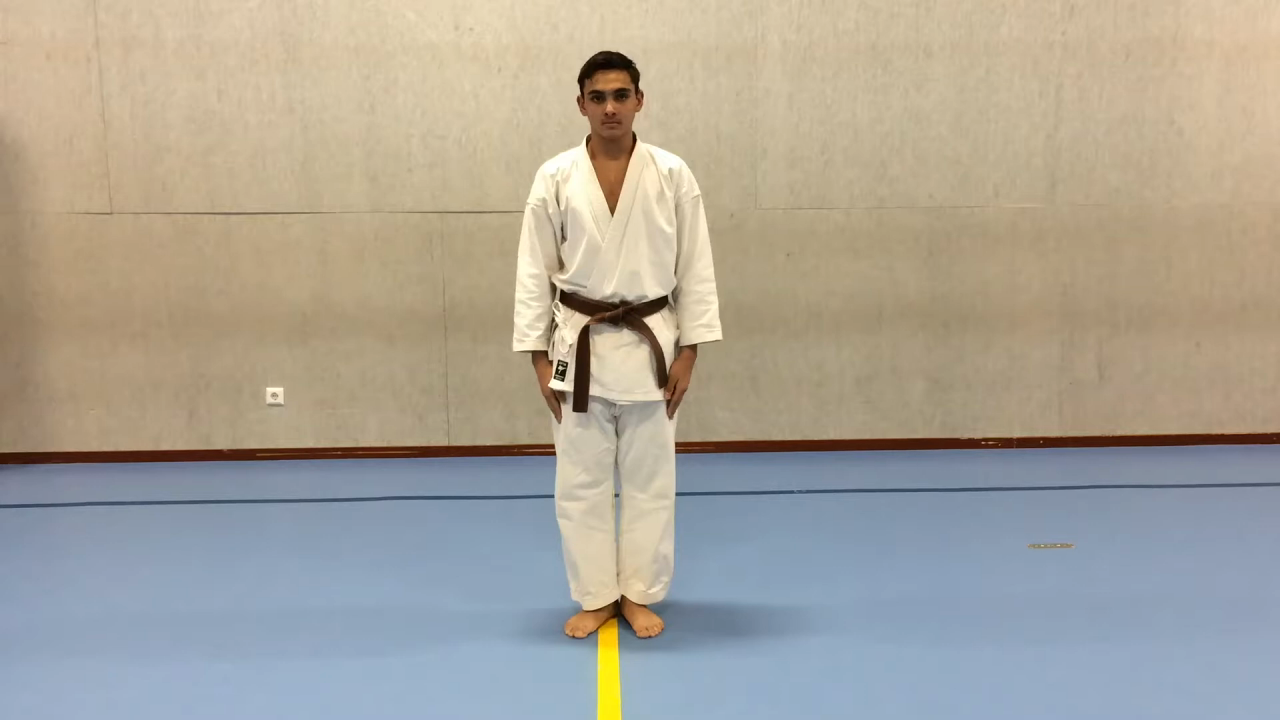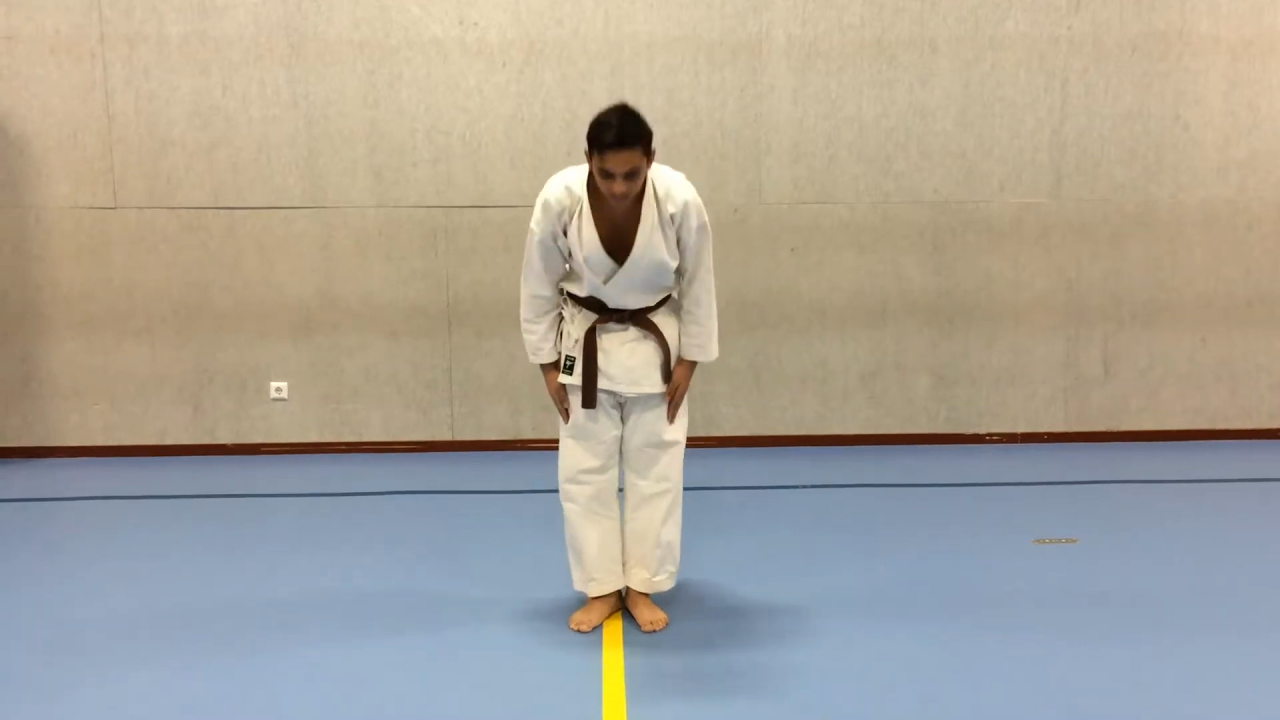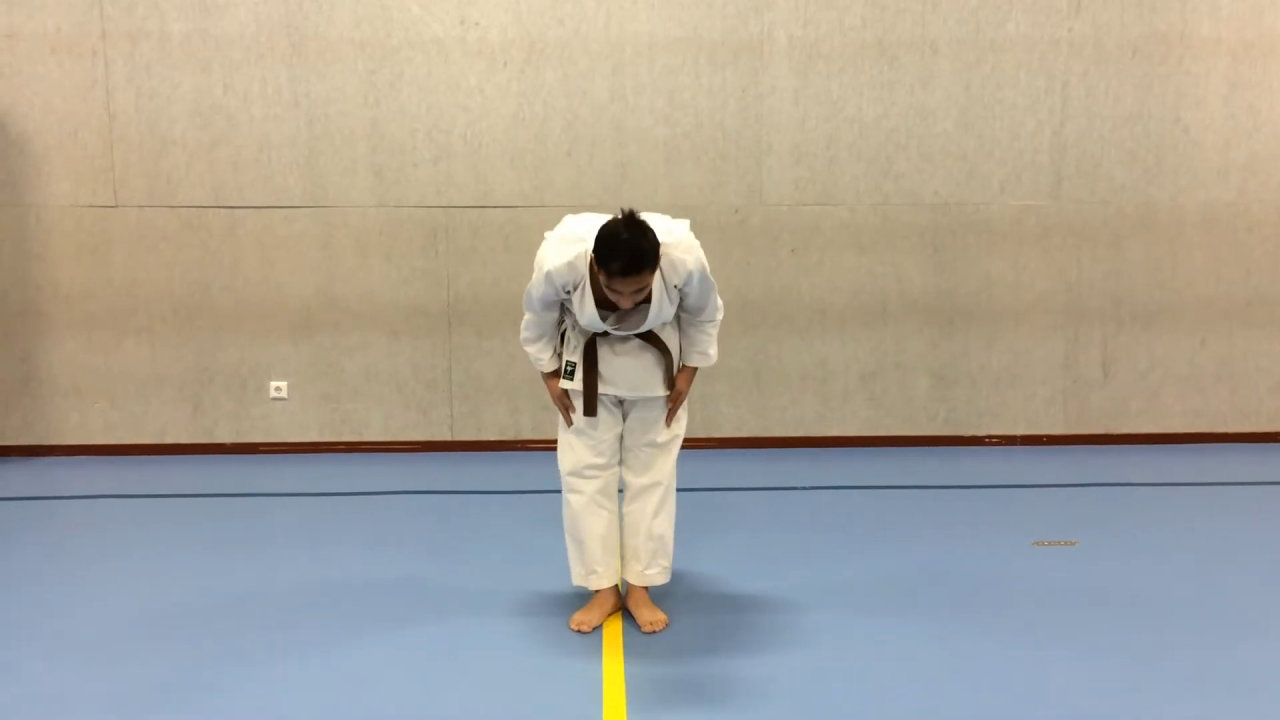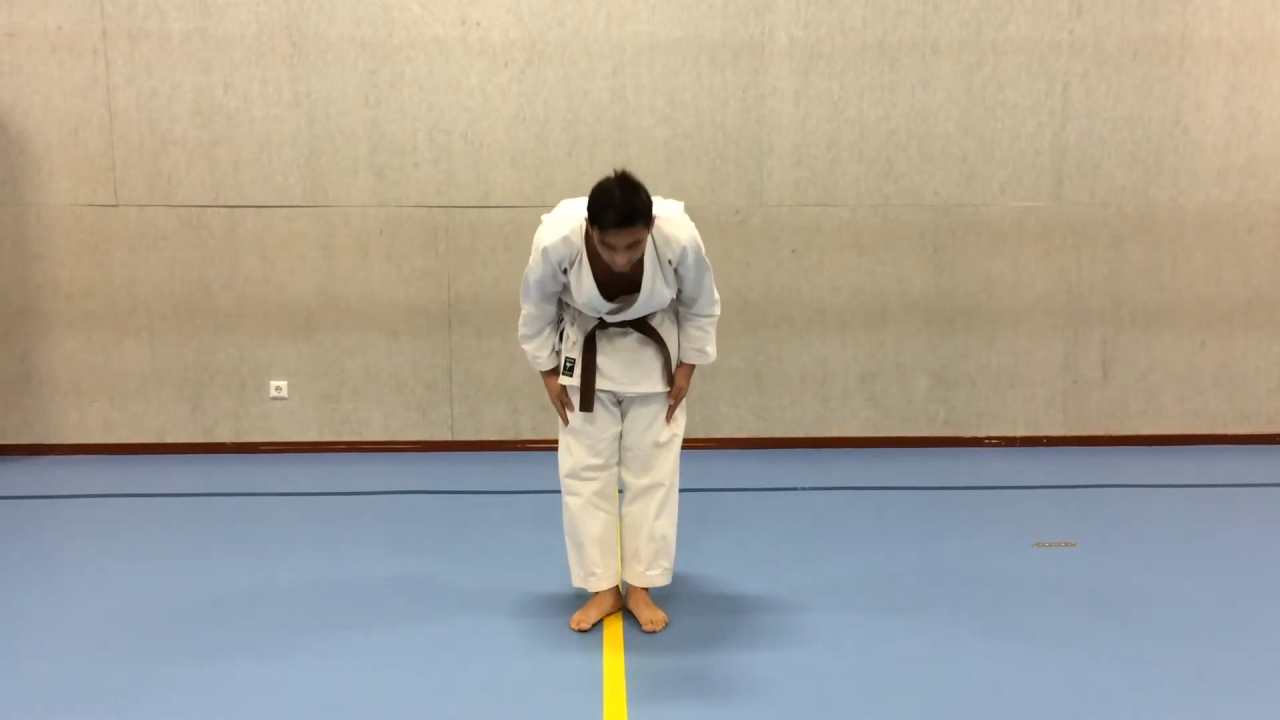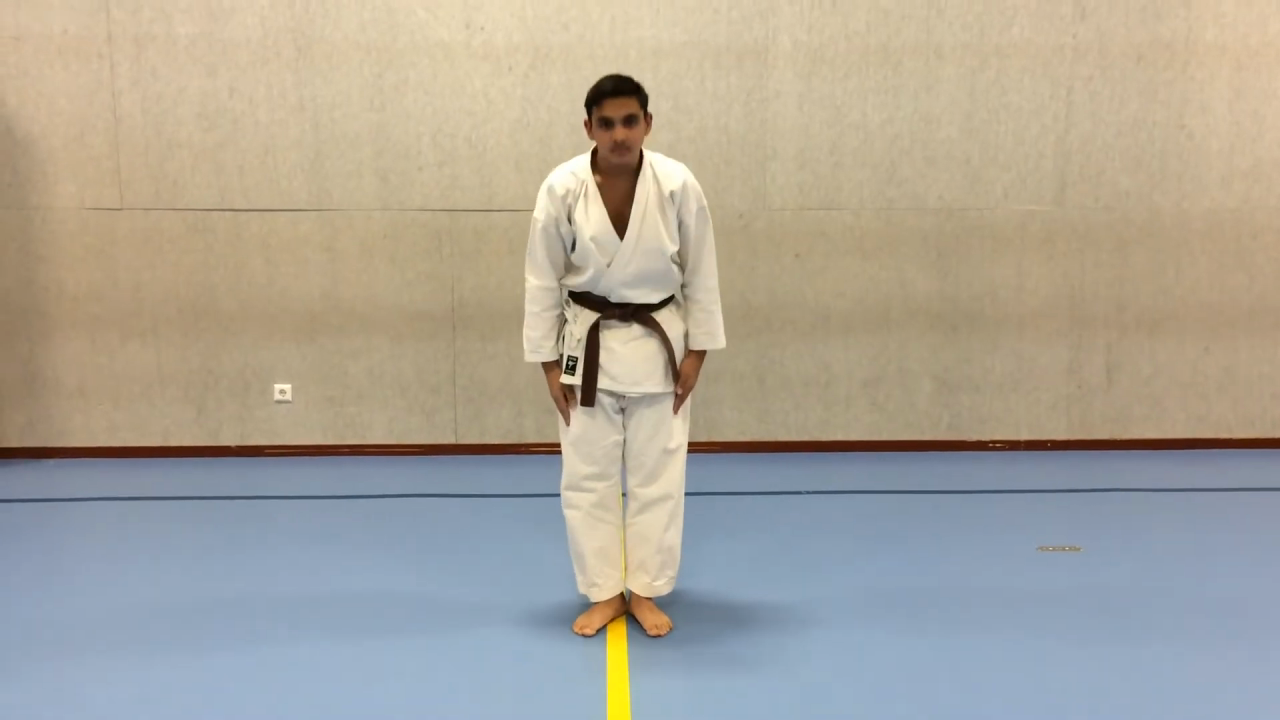
dt=0.4s
person 1, frame 1
left shoulder: (671, 174)
right shoulder: (555, 177)
left elbow: (695, 269)
right elbow: (534, 272)
left wrist: (688, 353)
right wrist: (540, 358)
left hip: (648, 345)
right hip: (580, 345)
left knee: (650, 480)
right knee: (581, 482)
left ankle: (639, 594)
right ankle: (595, 597)
person 1, frame 2
left shoulder: (680, 200)
right shoulder: (557, 200)
left elbow: (698, 287)
right elbow: (539, 287)
left wrist: (688, 361)
right wrist: (548, 364)
left hip: (656, 341)
right hip: (586, 341)
left knee: (655, 469)
right knee: (585, 469)
left ankle: (642, 587)
right ankle: (601, 588)
person 1, frame 3
left shoulder: (686, 258)
right shoulder: (558, 261)
left elbow: (705, 313)
right elbow: (538, 318)
left wrist: (688, 371)
right wrist: (551, 376)
left hip: (656, 353)
right hip: (587, 353)
left knee: (652, 468)
right knee: (585, 468)
left ankle: (640, 587)
right ankle: (602, 588)
person 1, frame 4
left shoulder: (679, 236)
right shoulder: (555, 240)
left elbow: (701, 306)
right elbow: (537, 309)
left wrist: (687, 368)
right wrist: (548, 373)
left hip: (654, 348)
right hip: (585, 350)
left knee: (653, 469)
right knee: (585, 469)
left ankle: (640, 587)
right ankle: (602, 587)
person 1, frame 5
left shoulder: (678, 185)
right shoulder: (561, 188)
left elbow: (701, 275)
right elbow: (542, 280)
left wrist: (696, 352)
right wrist: (549, 362)
left hip: (659, 343)
right hip: (588, 343)
left knee: (658, 476)
right knee: (587, 477)
left ankle: (645, 592)
right ankle: (603, 593)
